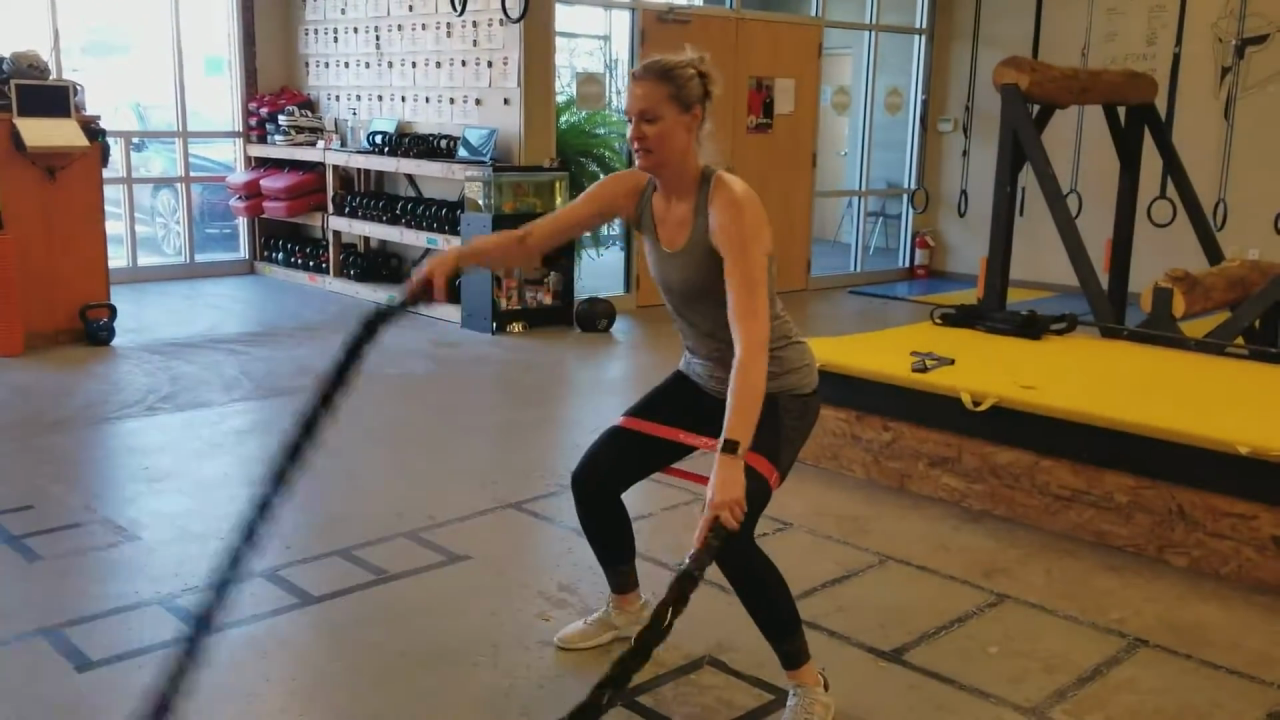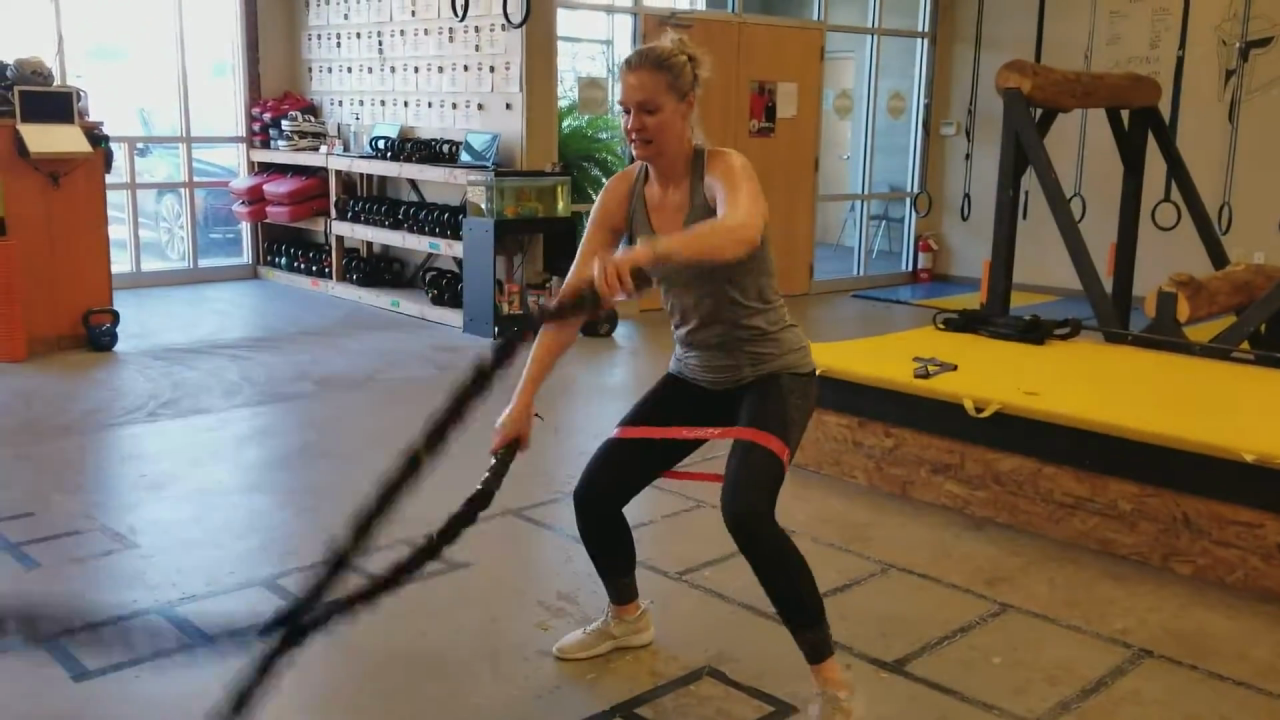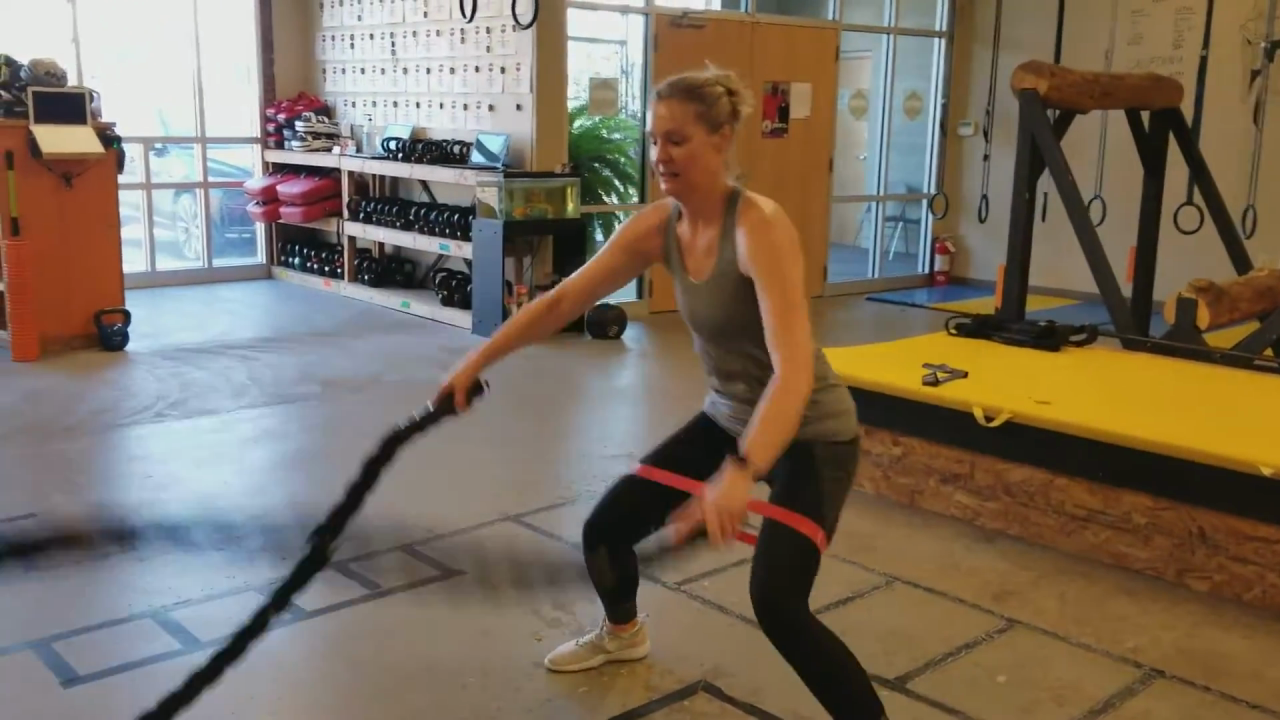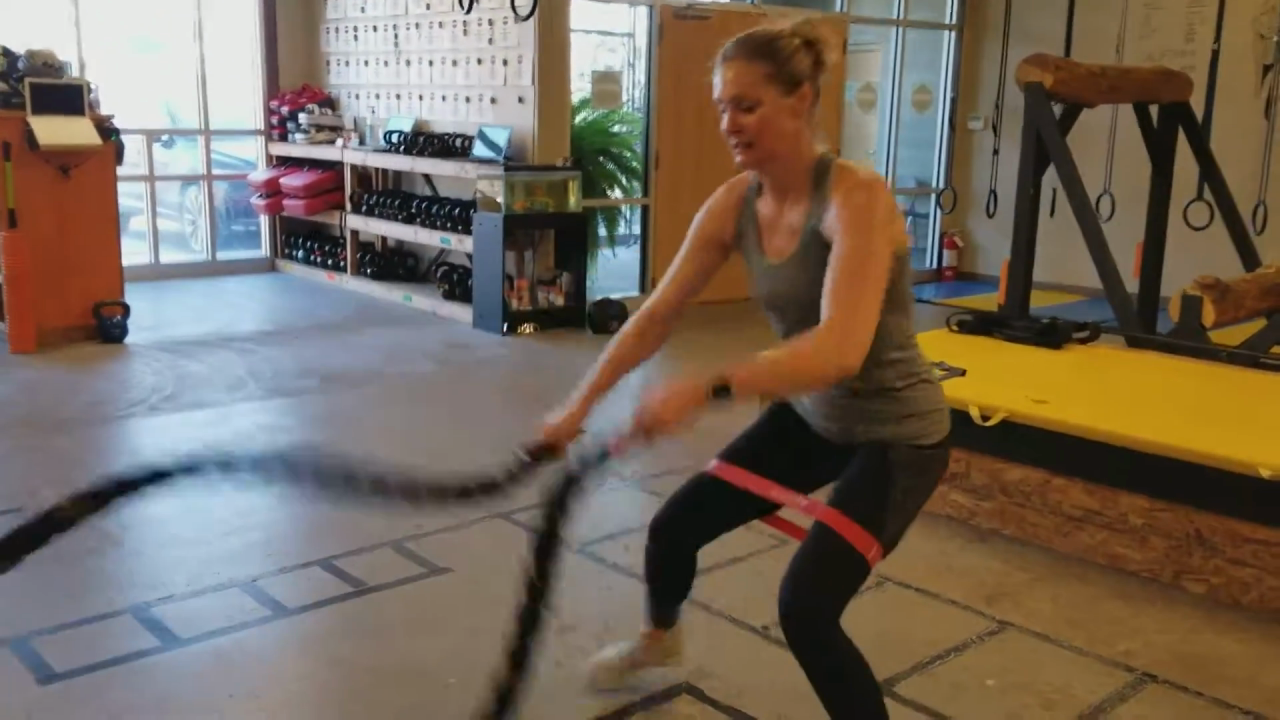
dt=0.3s
person 1, frame 1
left shoulder: (732, 203)
right shoulder: (631, 190)
left elbow: (752, 339)
right elbow: (531, 240)
left wrist: (730, 458)
right wrist: (458, 253)
left hip: (778, 386)
right hip: (701, 374)
left knee: (726, 527)
right knee: (592, 478)
right ankle: (627, 607)
person 1, frame 2
left shoulder: (724, 170)
right shoulder: (622, 191)
left elbow: (742, 232)
right elbow: (573, 296)
left wrist: (644, 252)
right wrist: (522, 399)
left hip: (770, 370)
right hip: (696, 373)
left knee: (747, 514)
right knee: (594, 493)
right ankle: (627, 616)
person 1, frame 3
left shoulder: (759, 227)
right shoulder: (660, 225)
left elbow: (793, 369)
right elbow: (563, 301)
left wrist: (739, 474)
right wrist: (475, 361)
left hip: (812, 435)
right hip: (729, 419)
left knee: (776, 605)
right knee: (607, 527)
right ankle: (623, 633)
person 1, frame 4
left shoulder: (857, 197)
right shoulder: (732, 204)
left elbow: (841, 348)
right elbow: (660, 315)
left wrist: (709, 386)
right wrist: (579, 404)
left hip: (896, 431)
right hip: (809, 413)
left knee: (805, 604)
right knee: (673, 525)
right ankle: (660, 639)
